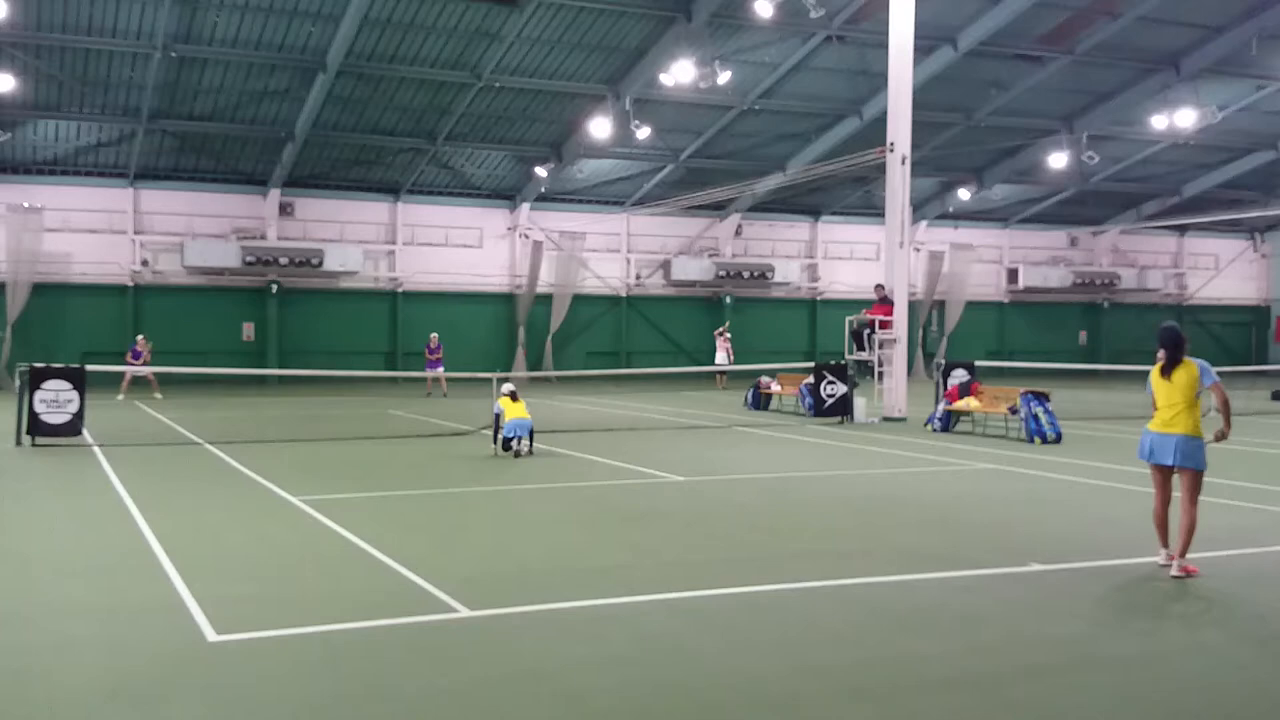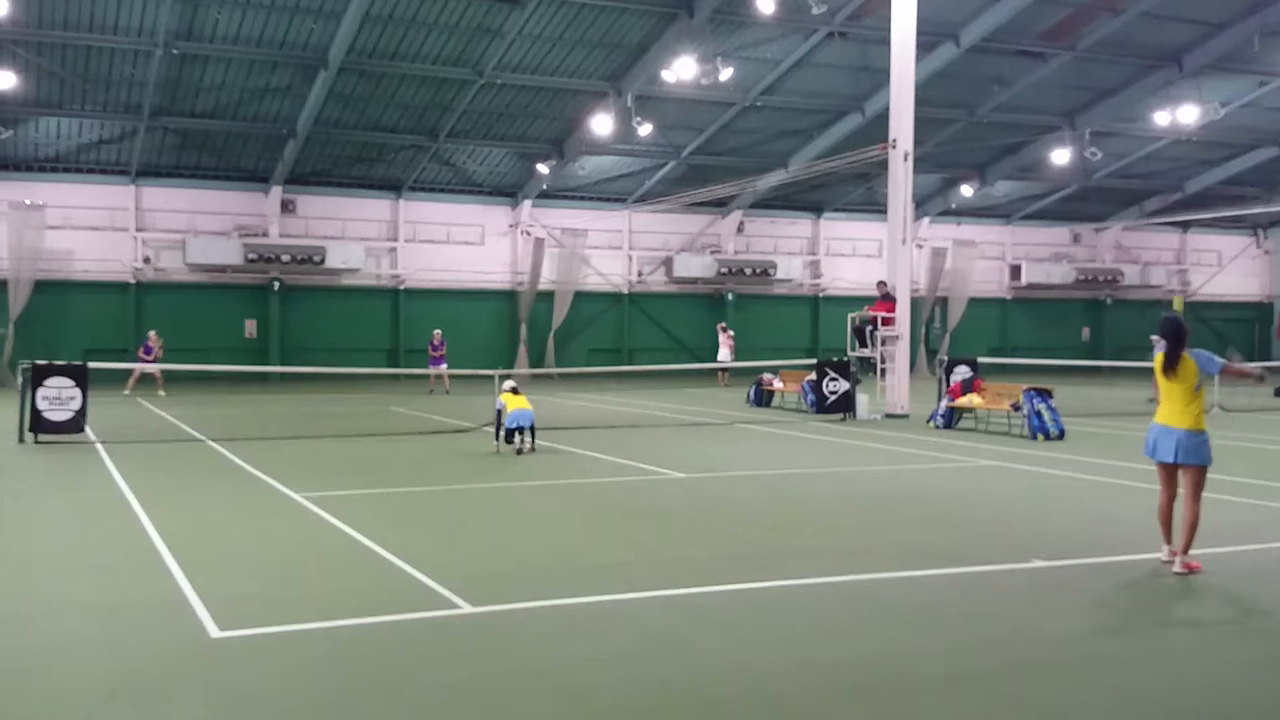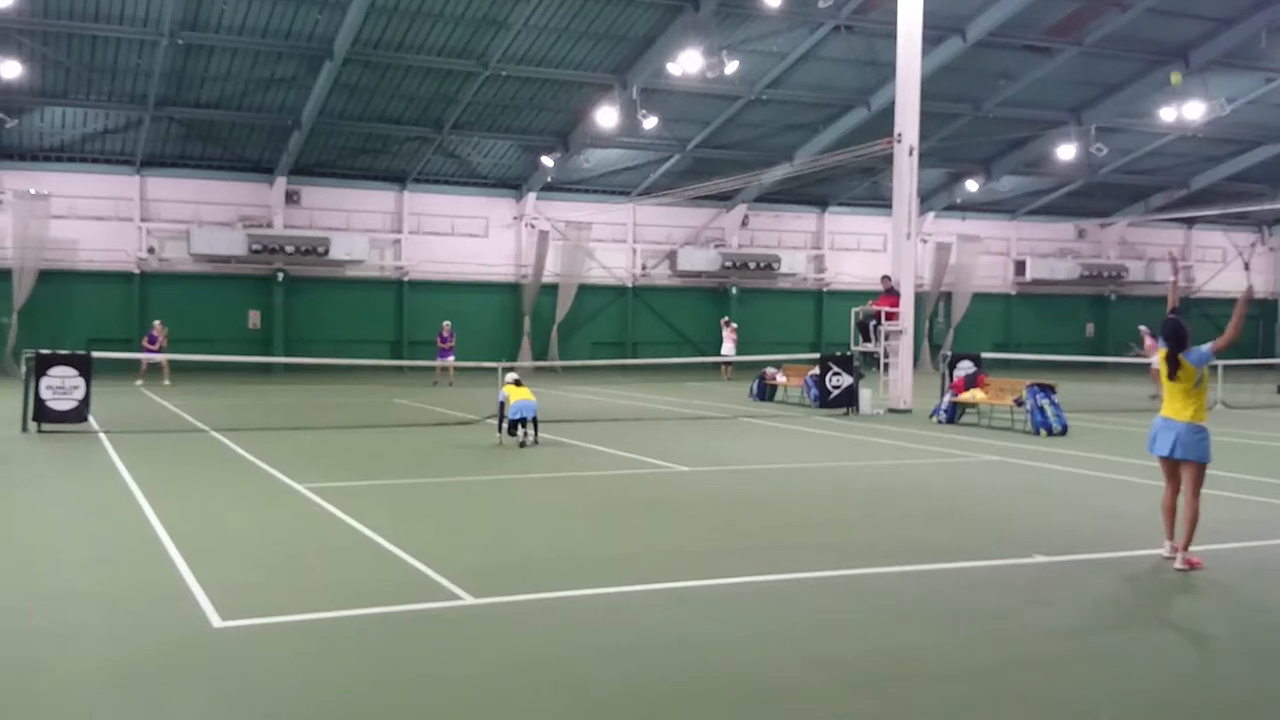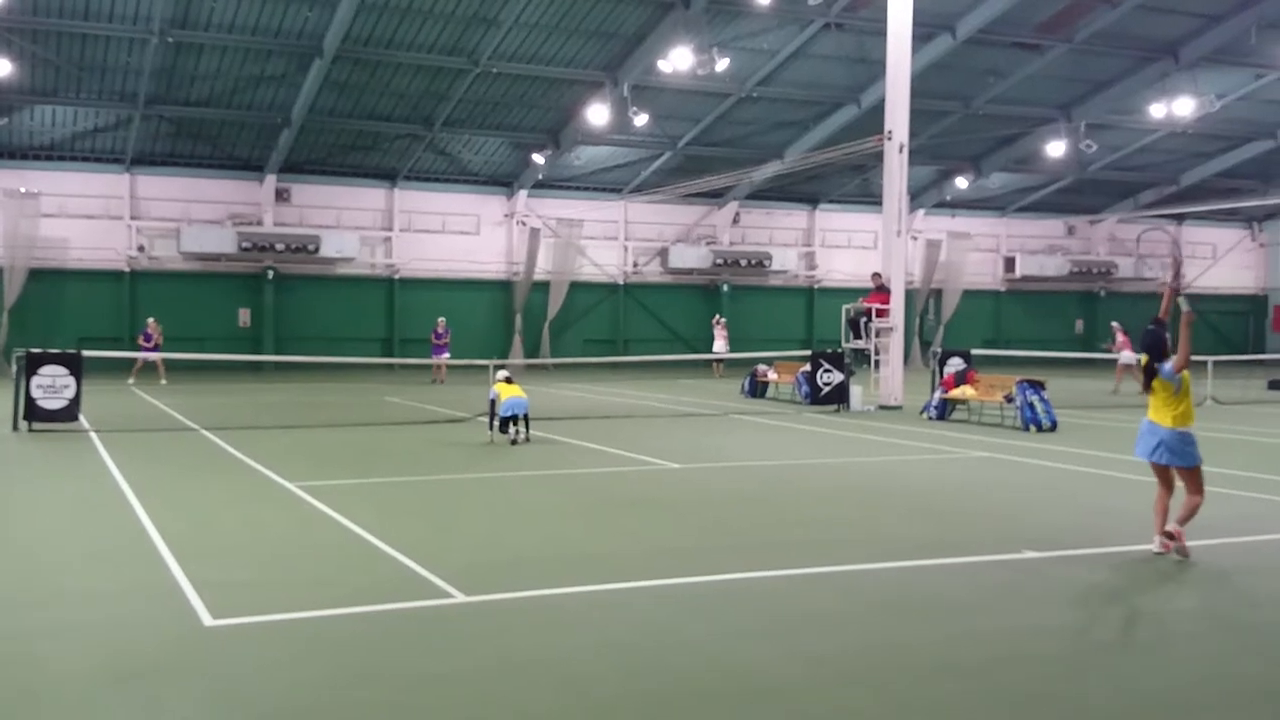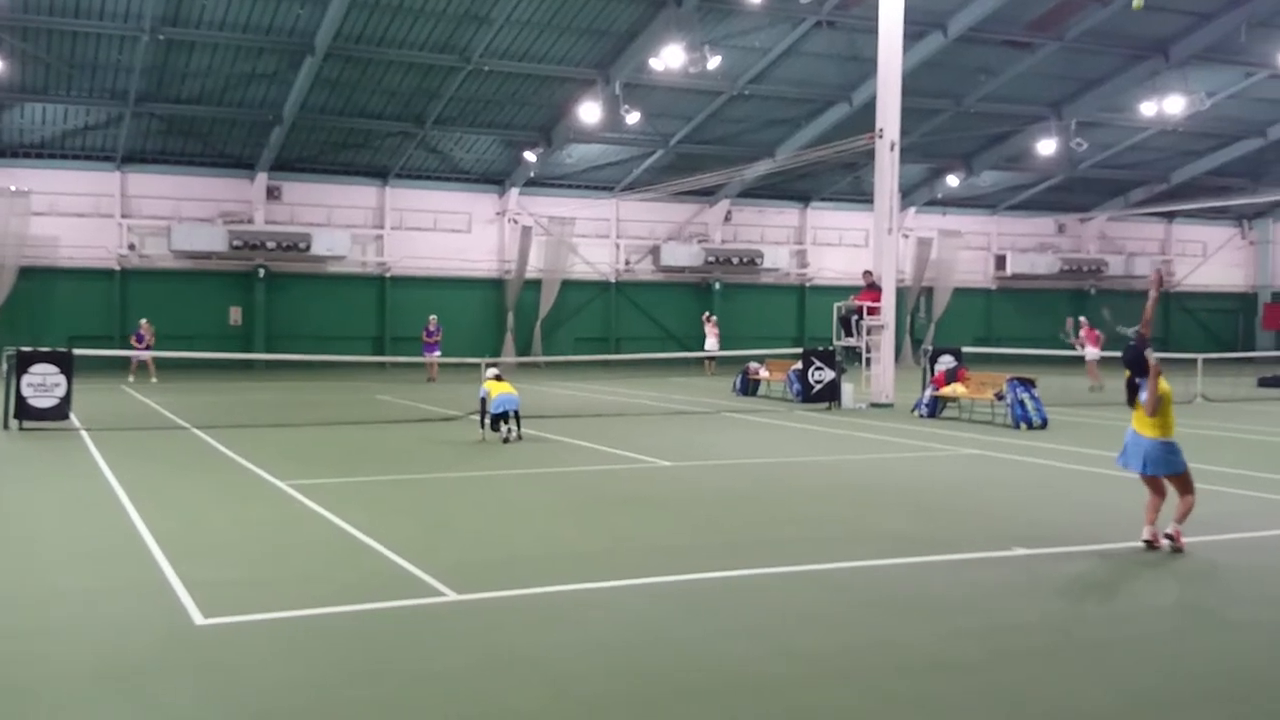
dt=0.3s
person 1, frame 1
left shoulder: (1155, 371)
right shoulder: (1198, 367)
right elbow: (1221, 397)
right wrist: (1226, 425)
left hip: (1156, 437)
right hip: (1186, 441)
left knee: (1161, 498)
right knee: (1189, 504)
left ankle: (1164, 552)
right ankle: (1179, 562)
person 1, frame 2
left shoulder: (1159, 356)
right shoulder: (1198, 358)
left elbow: (1163, 342)
right elbow: (1236, 371)
left wrist: (1169, 320)
right wrist: (1256, 373)
left hip: (1162, 432)
right hip: (1190, 436)
left knee: (1167, 494)
right knee: (1192, 499)
left ankle: (1168, 548)
right ankle: (1182, 558)
person 1, frame 3
left shoulder: (1164, 353)
right shoulder: (1194, 358)
left elbow: (1171, 313)
right elbow: (1230, 337)
left wrist: (1174, 277)
right wrist: (1244, 301)
left hip: (1164, 428)
right hip: (1190, 433)
left knee: (1171, 489)
right knee: (1191, 495)
left ankle: (1169, 544)
right ankle: (1183, 555)
person 1, frame 4
left shoulder: (1148, 360)
right shoulder: (1167, 370)
left elbow: (1160, 320)
right elbow: (1183, 360)
left wrist: (1171, 288)
right wrist: (1185, 323)
left hip: (1151, 432)
right hip: (1175, 438)
left knee: (1165, 488)
right knee: (1195, 493)
left ankle: (1159, 539)
right ankle: (1174, 528)
person 1, frame 5
left shoulder: (1137, 369)
right shoulder: (1148, 386)
left elbow: (1143, 328)
right elbow: (1152, 412)
left wrist: (1153, 294)
right wrist: (1154, 379)
left hip: (1138, 445)
right hip: (1159, 447)
left knee: (1156, 494)
right knee: (1187, 494)
left ankle: (1150, 529)
right ankle: (1174, 529)
